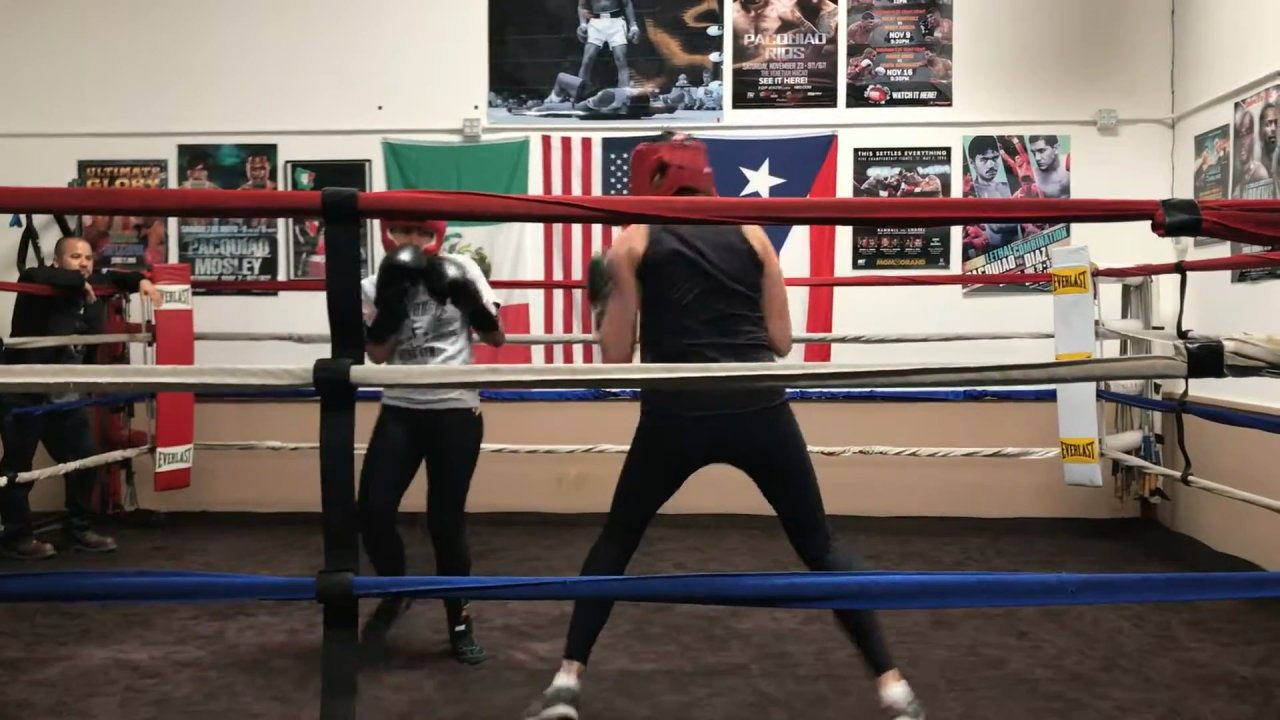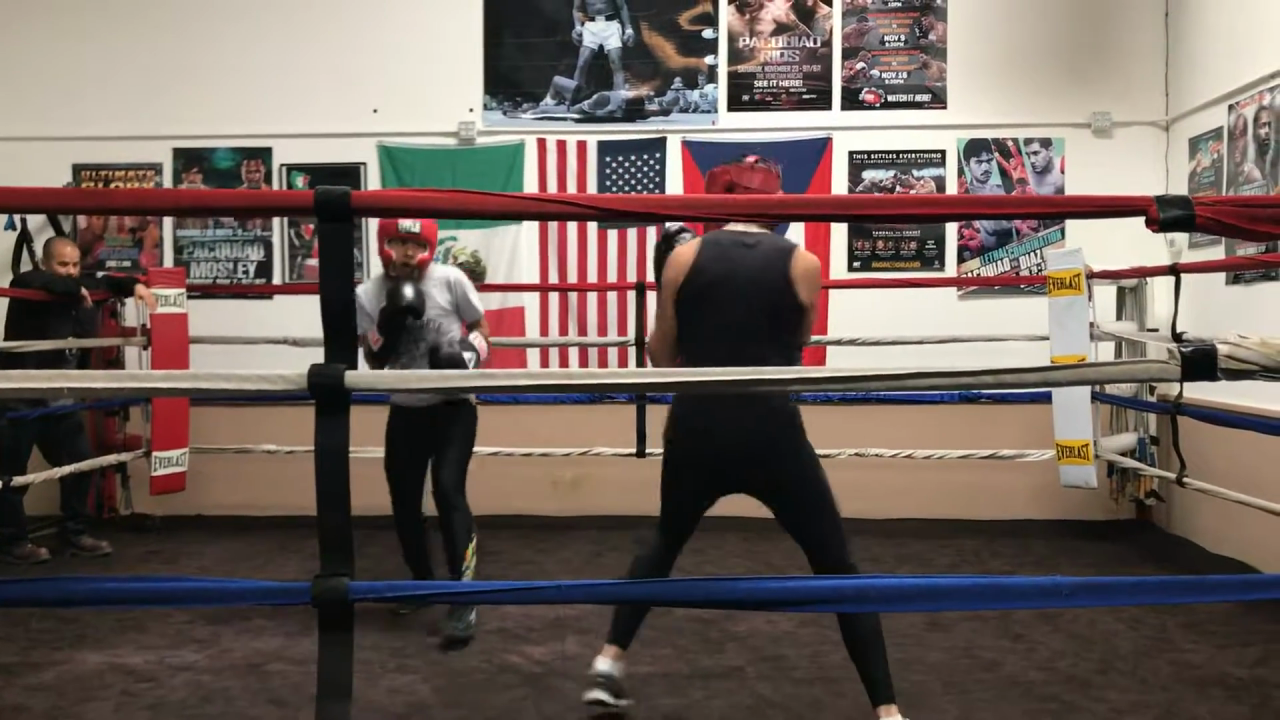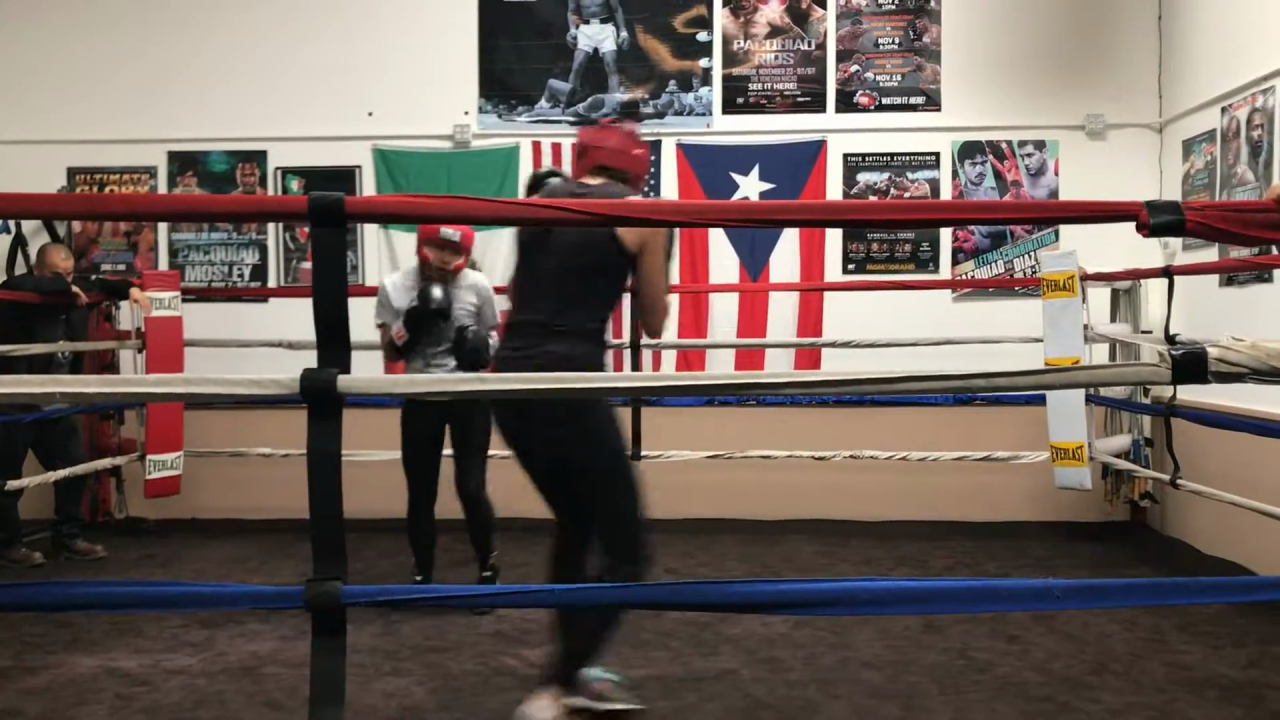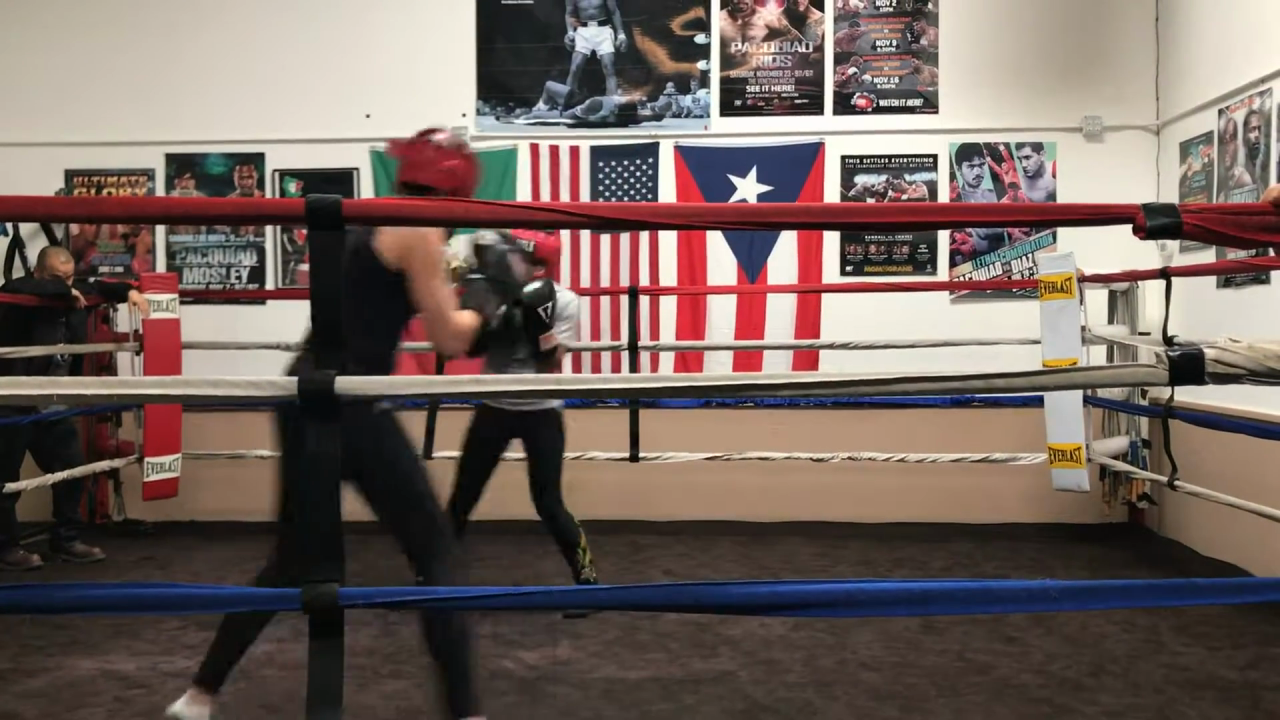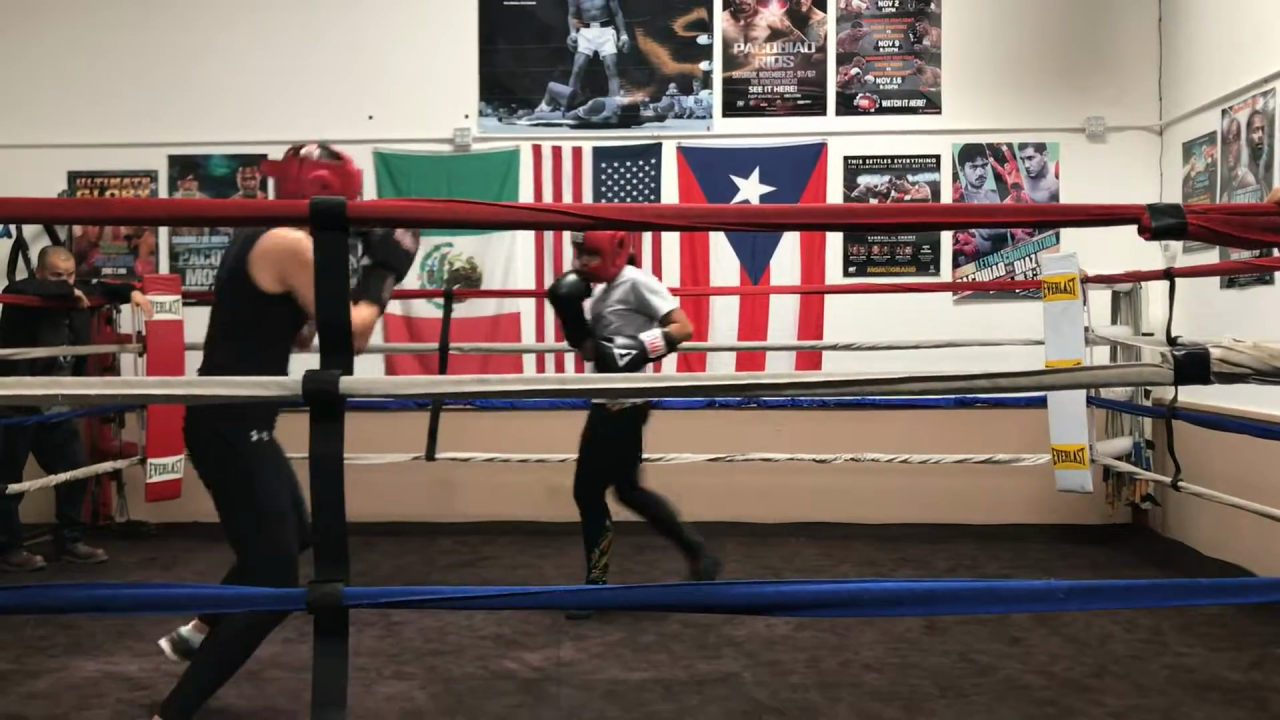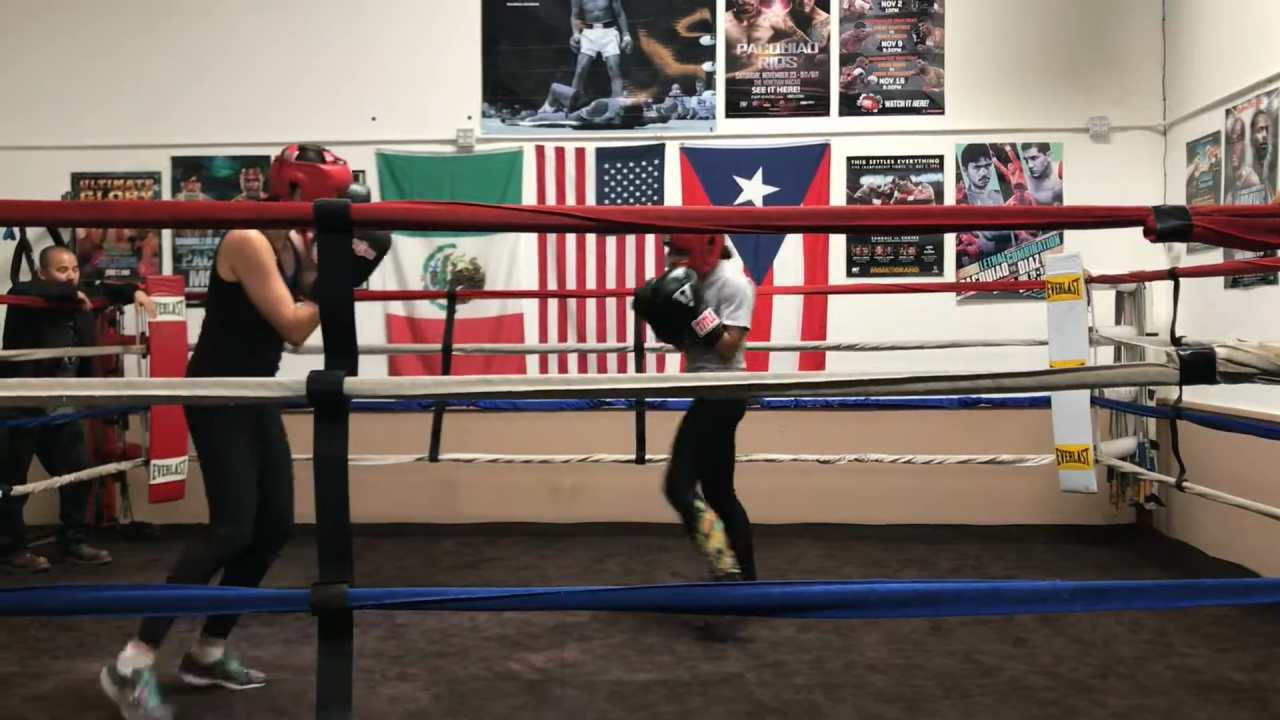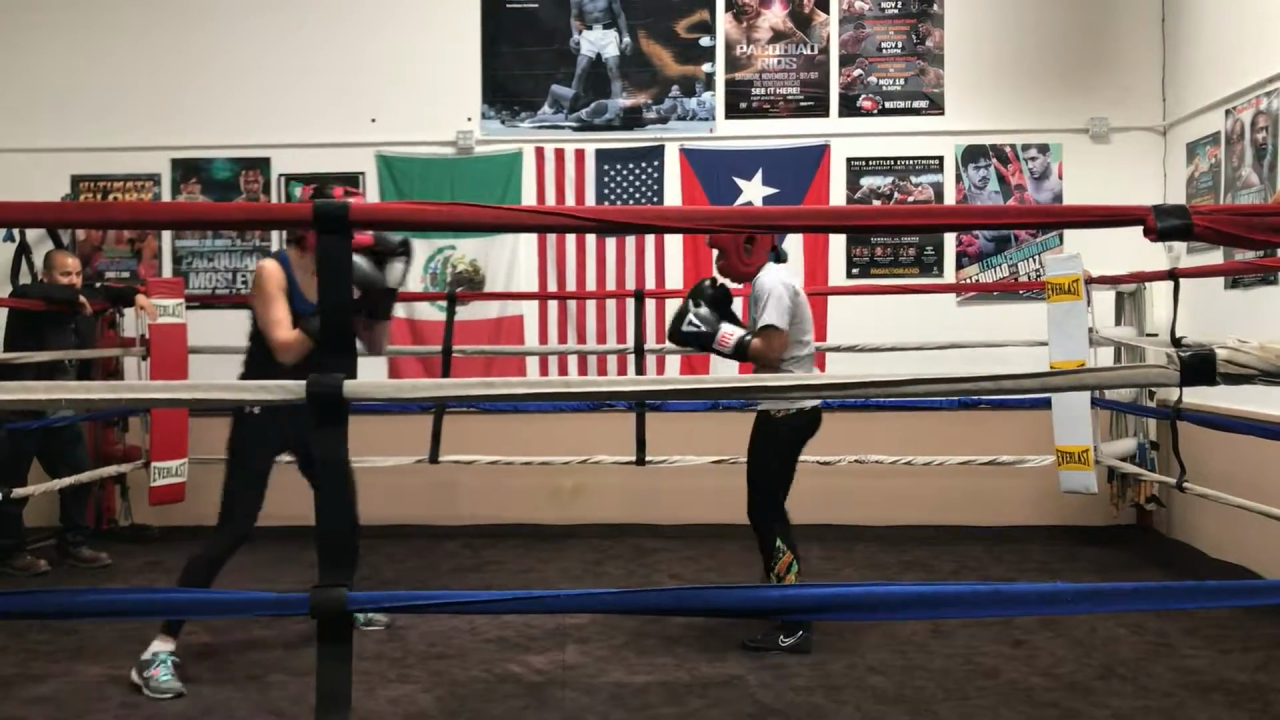
dt=0.4s
person 1, frame 1
left shoulder: (632, 241)
right shoulder: (751, 232)
left elbow: (619, 354)
right elbow: (780, 334)
left wrist: (604, 303)
left hip: (677, 410)
right hip: (757, 404)
left knee: (616, 540)
right knee: (821, 550)
person 1, frame 2
left shoulder: (684, 255)
right shoulder: (803, 264)
left elbow: (662, 357)
left hip: (691, 430)
right hip: (766, 437)
left knee: (666, 541)
right knee: (837, 570)
left ankle: (608, 666)
person 1, frame 3
left shoulder: (545, 203)
right elbow: (654, 316)
left hip: (512, 383)
left knee: (577, 527)
right knee: (625, 557)
left ankle: (580, 672)
person 1, frame 4
left shoulder: (361, 222)
right shoulder: (419, 232)
right elbow: (449, 340)
right wrist: (490, 293)
left hip: (304, 397)
right hip: (350, 405)
left knee: (290, 561)
right knee: (435, 562)
person 1, frame 5
left shoulder: (257, 240)
right shoulder: (289, 243)
right elbow: (352, 336)
left wrist: (358, 271)
right wrist: (384, 271)
left hip: (228, 419)
right hip: (234, 426)
left knee: (289, 537)
right knee: (273, 590)
left ankle: (201, 631)
person 1, frame 6
left shoulder: (293, 240)
right shoulder: (248, 239)
left elbow: (316, 303)
right elbow: (293, 327)
right wrist: (347, 269)
left hip: (255, 392)
left knee: (275, 528)
right knee: (232, 533)
left ankle: (207, 653)
right ankle: (134, 661)
person 1, frame 7
right shoulder: (272, 270)
left elbow: (376, 343)
right elbow: (284, 351)
left wrist: (382, 288)
left hip: (314, 411)
right hip: (263, 410)
left knee: (342, 518)
right knee: (233, 530)
right ankle: (160, 650)
person 2, frame 1
left shoulder: (459, 269)
right shoulder: (374, 286)
left elbow: (496, 335)
right elbow: (377, 353)
left wrist: (470, 300)
right wrist: (389, 299)
left hip: (455, 409)
right hip: (399, 410)
left knee: (445, 521)
right knee: (373, 514)
left ankle: (459, 623)
right ankle: (391, 597)
person 2, frame 2
left shoulder: (450, 280)
right shoulder: (368, 294)
left elbow: (480, 330)
right elbow: (374, 360)
left wrist: (467, 356)
right wrist: (388, 326)
left hip: (453, 403)
right hip: (405, 408)
left knee: (448, 489)
right knee: (404, 503)
left ankle: (461, 598)
right ankle: (421, 580)
person 2, frame 3
left shoulder: (477, 286)
right shoulder: (394, 287)
left elbow: (493, 335)
right elbow: (391, 351)
left wrist: (484, 348)
right wrist: (413, 324)
left hip: (469, 399)
right hip: (420, 401)
left knee: (470, 488)
right knee: (421, 492)
left ankle: (489, 573)
right ankle: (422, 577)
person 2, frame 4
left shoulder: (564, 302)
left elbow: (552, 367)
left wrist: (545, 329)
left hip: (541, 414)
right hip: (493, 409)
left knee: (547, 502)
right knee: (463, 496)
left ankle: (587, 582)
person 2, frame 5
left shoulder: (637, 282)
right shoulder: (604, 292)
left elbow: (684, 328)
right elbow: (591, 352)
left wrist: (639, 347)
right wrist: (570, 315)
left hip: (621, 404)
right hip: (617, 404)
left knee: (587, 492)
right knee: (629, 490)
left ankle: (594, 585)
right ankle: (701, 555)
person 2, frame 6
left shoulder: (733, 282)
right shoulder: (692, 282)
left elbow: (729, 347)
right elbow: (679, 339)
left wrist: (692, 311)
right wrist: (658, 313)
left hip: (720, 398)
right hip: (710, 397)
left knee: (680, 486)
right knee: (719, 491)
left ankle: (727, 577)
right ankle: (746, 585)
person 2, frame 7
left shoulder: (769, 282)
right shoulder: (773, 279)
left elbow: (769, 351)
right elbow: (762, 341)
left wrist: (715, 334)
right wrist: (720, 318)
left hip: (784, 411)
right hip: (800, 408)
left knee: (764, 513)
right knee: (769, 503)
left ankle: (794, 627)
right ankle: (785, 590)
person 3, frame 1
left shoulder: (92, 287)
right shoulder: (38, 285)
left elbow: (113, 279)
right elbow: (32, 276)
left wrist: (140, 280)
right wrist: (78, 281)
left hip: (66, 397)
left knee: (84, 461)
left ankle: (79, 530)
person 3, frame 2
left shoulder: (81, 288)
right shoulder: (27, 286)
left elbow: (106, 283)
right elbow: (32, 282)
left wrist: (134, 285)
right wrist: (73, 288)
left hip: (61, 400)
left knee: (79, 464)
left ankle: (74, 533)
person 3, frame 3
left shoulder: (75, 291)
left elbow: (99, 286)
left wrist: (129, 288)
right wrist: (63, 287)
left hip: (56, 403)
left knee: (74, 467)
left ankle: (68, 537)
person 3, frame 4
left shoulder: (74, 294)
left elbow: (98, 288)
left wrist: (128, 291)
right wrist: (63, 291)
left knee: (72, 470)
left ankle: (65, 540)
person 3, frame 5
left shoulder: (77, 295)
left elbow: (102, 289)
left wrist: (131, 291)
right wrist: (66, 292)
left hip: (57, 407)
left knee: (75, 471)
left ankle: (69, 541)
person 3, frame 6
left shoulder: (81, 297)
left elbow: (106, 290)
left wrist: (134, 292)
right wrist: (71, 293)
left hip: (62, 409)
left knee: (79, 473)
left ankle: (73, 543)
person 3, frame 7
left shoulder: (83, 299)
right shoulder: (27, 299)
left elbow: (106, 293)
right elbow: (27, 293)
left wrist: (135, 295)
right wrist: (72, 297)
left hip: (62, 411)
left knee: (80, 475)
left ankle: (73, 545)
